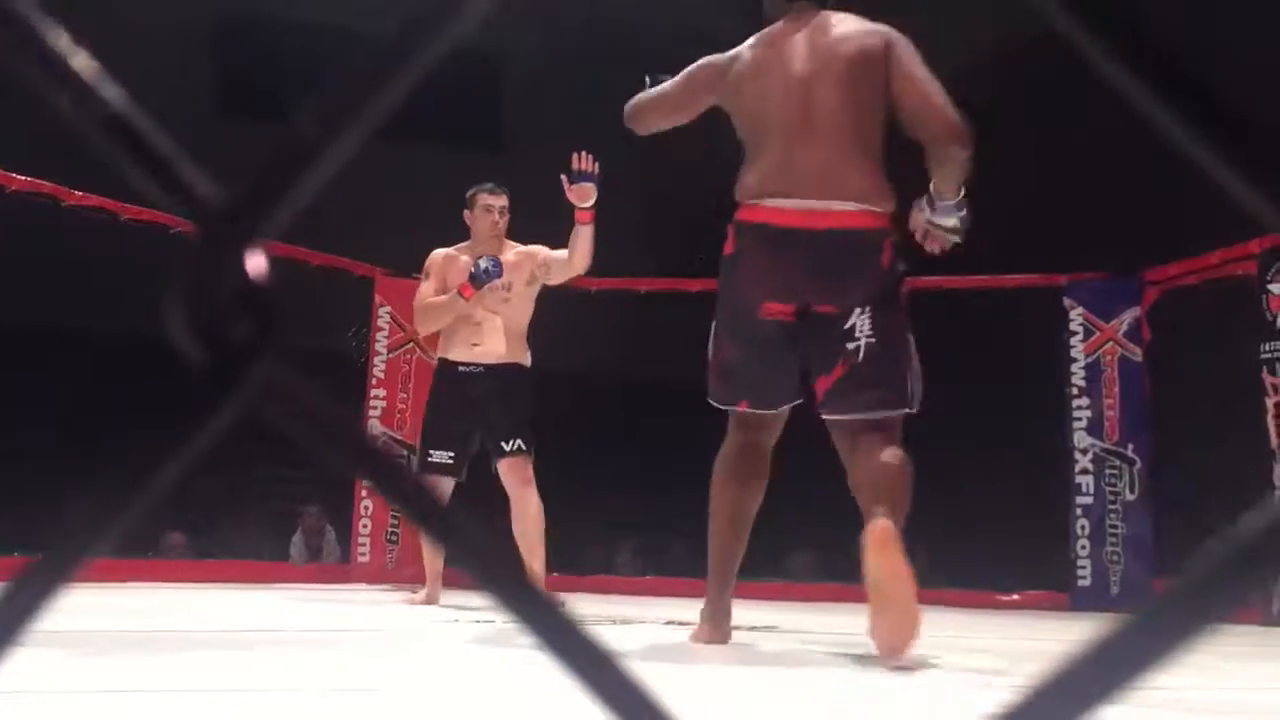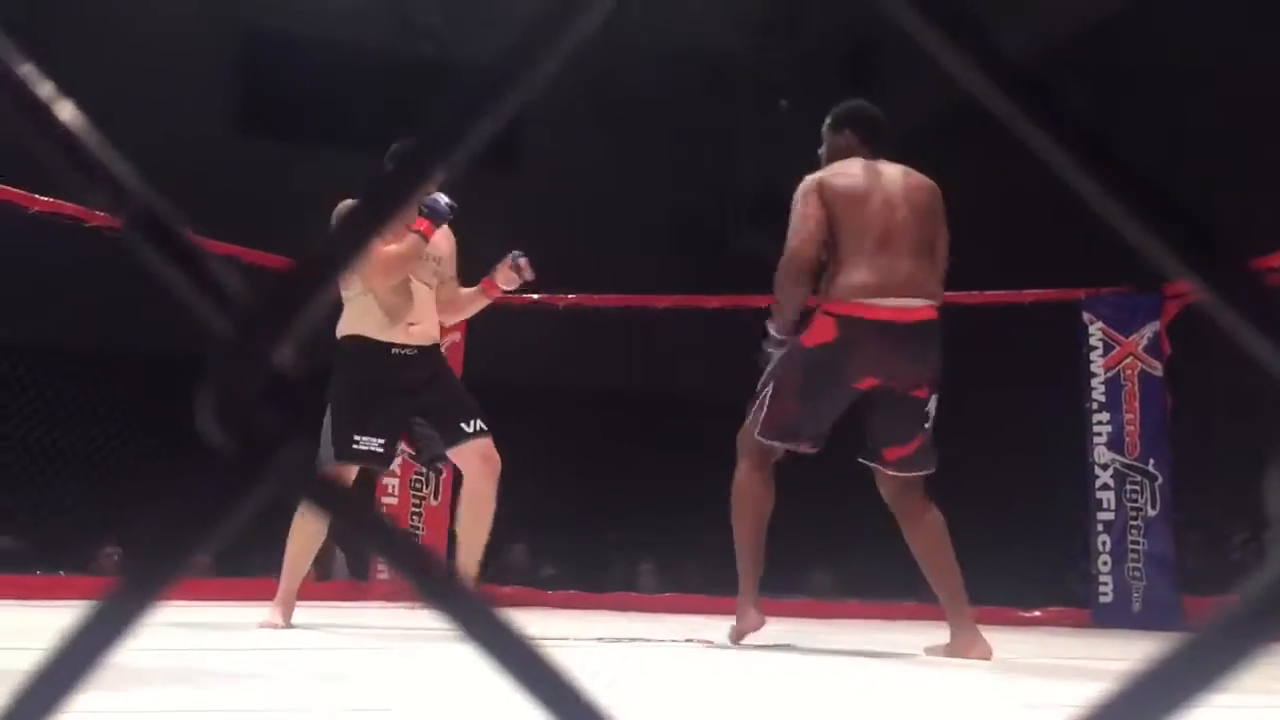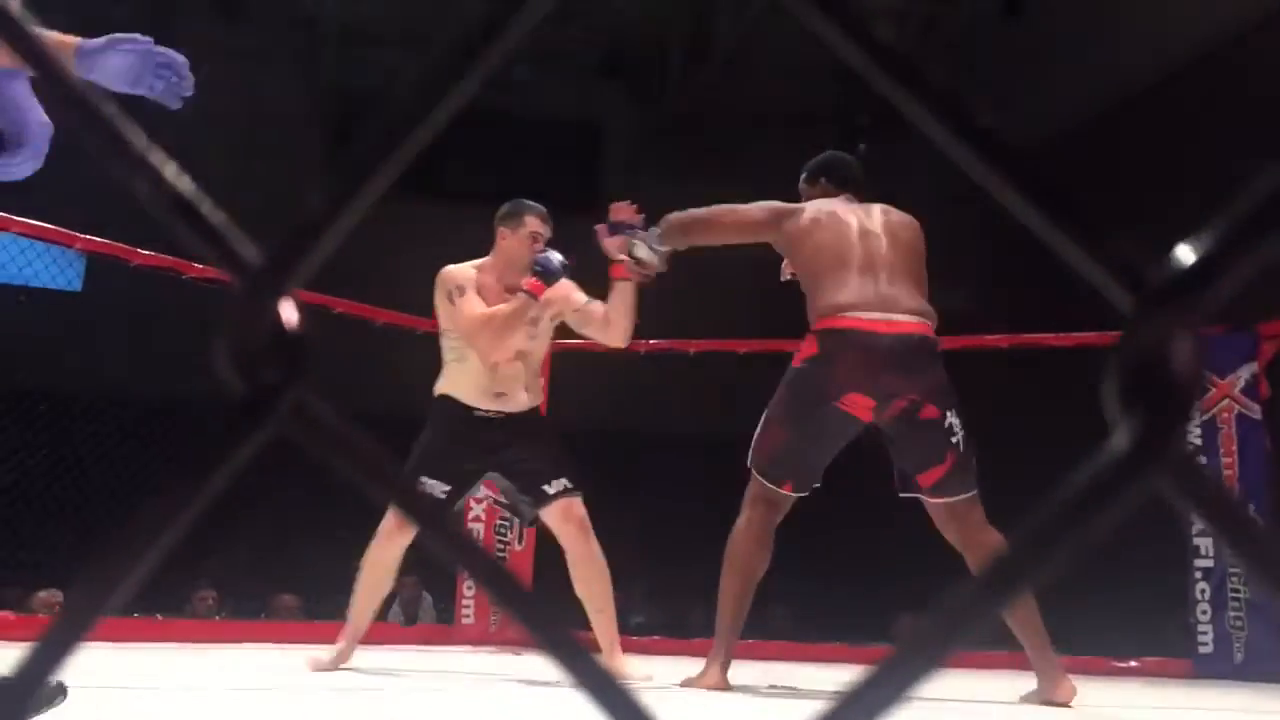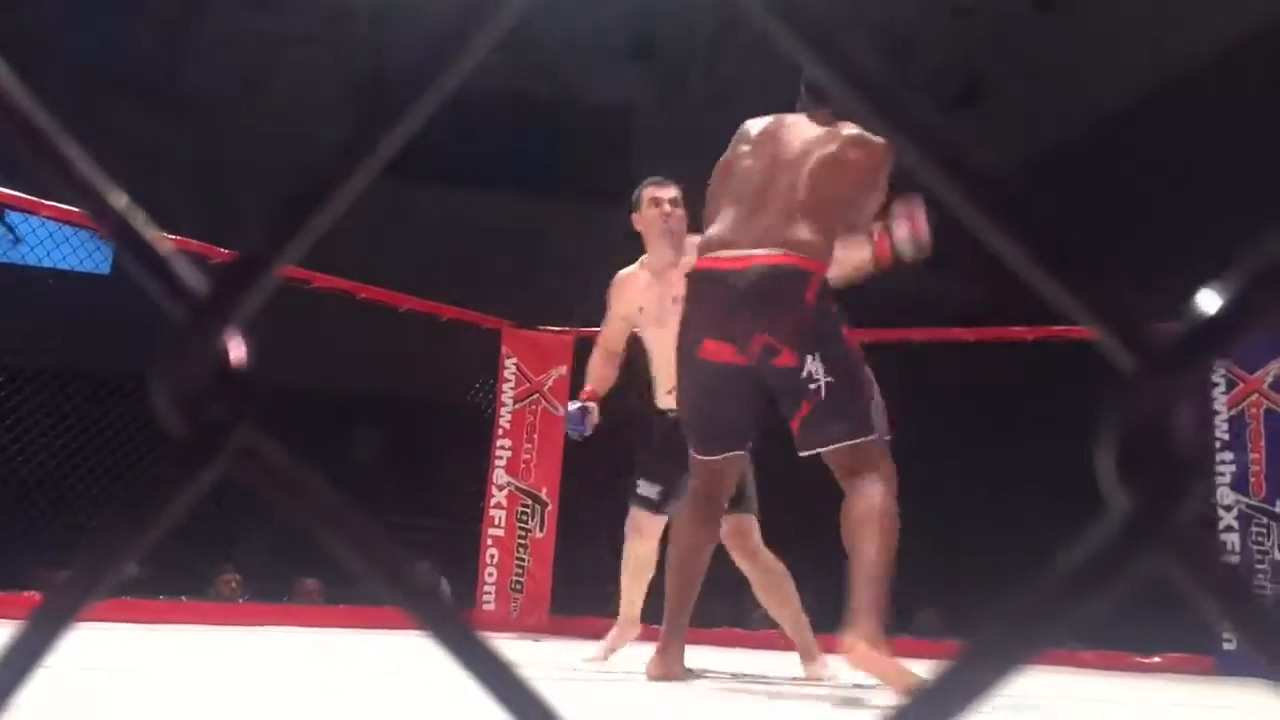
dt=1s
person 1, frame 1
left shoulder: (731, 63)
left elbow: (639, 115)
right elbow: (950, 138)
left wrist: (663, 89)
right wrist: (944, 204)
left hip: (764, 240)
right hip: (855, 242)
left knee: (751, 430)
right knee: (872, 431)
left ankle: (715, 610)
right ankle: (883, 530)
person 1, frame 2
left shoulder: (821, 183)
right shoulder: (925, 189)
left elbow: (797, 261)
left wrist: (780, 331)
left hip: (847, 328)
right hip: (916, 333)
left knee: (755, 448)
right knee: (905, 489)
left ankle: (748, 603)
right ankle: (965, 631)
person 1, frame 3
left shoulder: (793, 217)
right shoulder: (904, 225)
left elbow: (693, 224)
left wrist: (651, 240)
left hip: (839, 352)
right hip: (915, 355)
left knee: (761, 506)
right knee: (965, 523)
left ankle: (716, 665)
right ankle: (1050, 671)
person 1, frame 4
left shoulder: (753, 131)
right shoulder: (869, 150)
left hip: (713, 291)
right hip: (788, 291)
left knee: (709, 482)
right knee: (868, 470)
left ankle: (668, 648)
right ankle: (866, 629)
person 2, frame 1
left shoulder: (530, 259)
right shoulder: (441, 261)
left elbow: (576, 265)
right elbow: (422, 321)
left wrist: (584, 209)
right wrist: (470, 288)
left hip: (506, 380)
right hip: (453, 380)
left knee: (519, 476)
right knee: (434, 487)
left ankle: (539, 587)
right ankle: (432, 584)
person 2, frame 2
left shoulder: (441, 238)
right shoulder: (355, 214)
left elbow: (450, 310)
right elbow: (381, 274)
left wrist: (497, 284)
right wrist: (426, 226)
left hip: (425, 362)
right hip: (365, 360)
left knee: (484, 463)
right knee: (335, 480)
left ankle: (462, 586)
right ankle: (284, 600)
person 2, frame 3
left shoulder: (555, 289)
right shoulder: (456, 279)
left elbow: (615, 331)
right elbow: (486, 337)
left wrist: (622, 265)
right wrist: (536, 288)
left hip: (522, 424)
right hip: (459, 419)
left knee: (575, 523)
right knee: (397, 526)
left ankle: (612, 651)
right ankle: (348, 639)
person 2, frame 4
right shoulder: (627, 284)
right elbow: (609, 350)
right wrist: (588, 400)
right hip: (669, 419)
left knee: (739, 538)
right knee: (640, 532)
left ankle: (811, 650)
right ankle: (627, 622)
